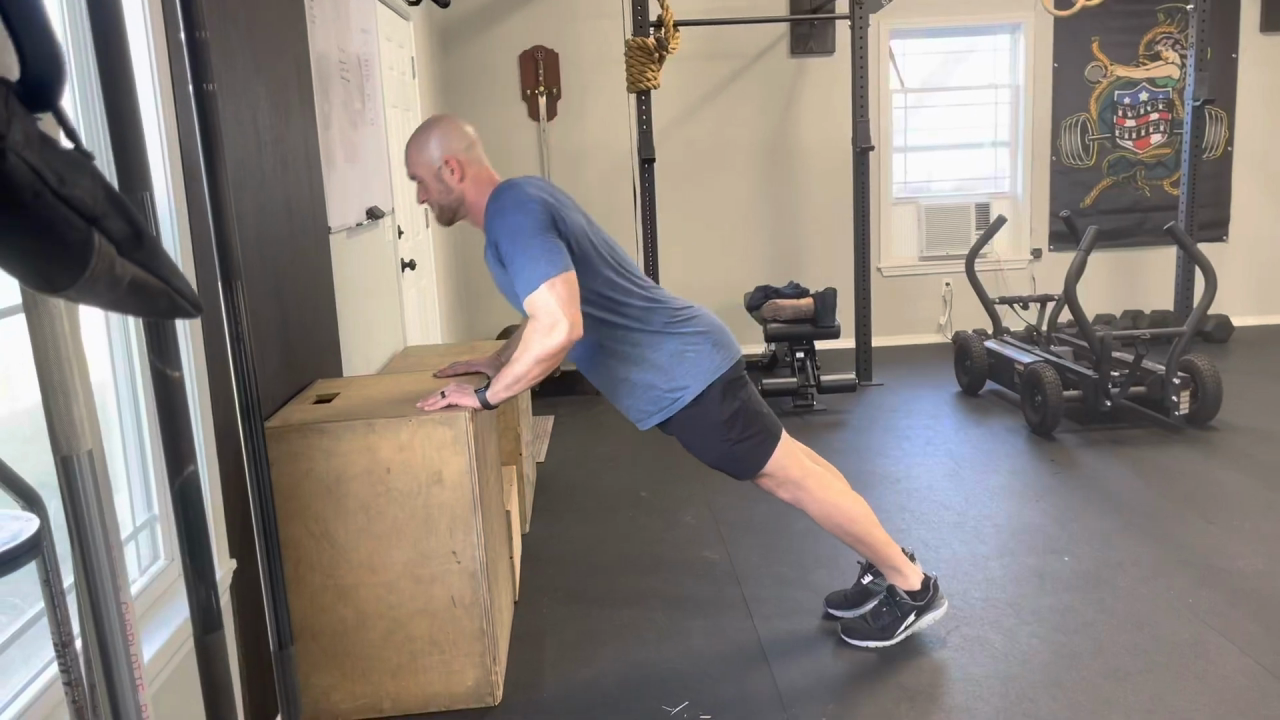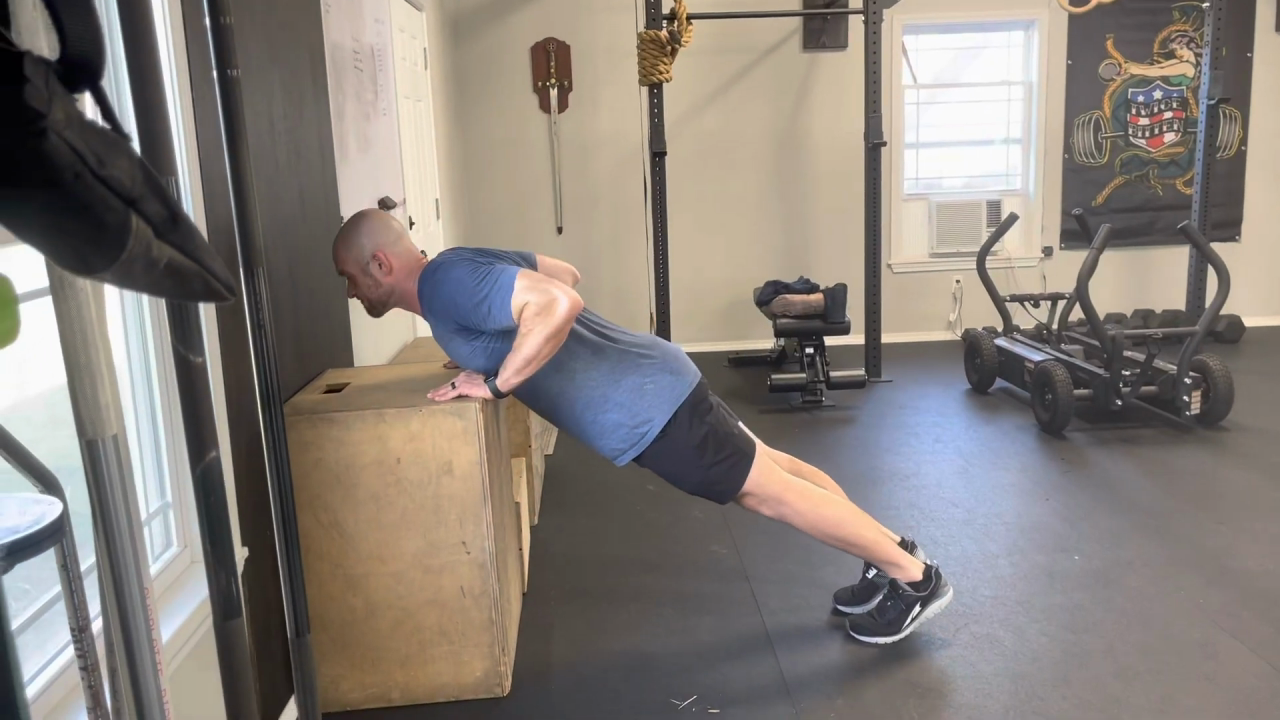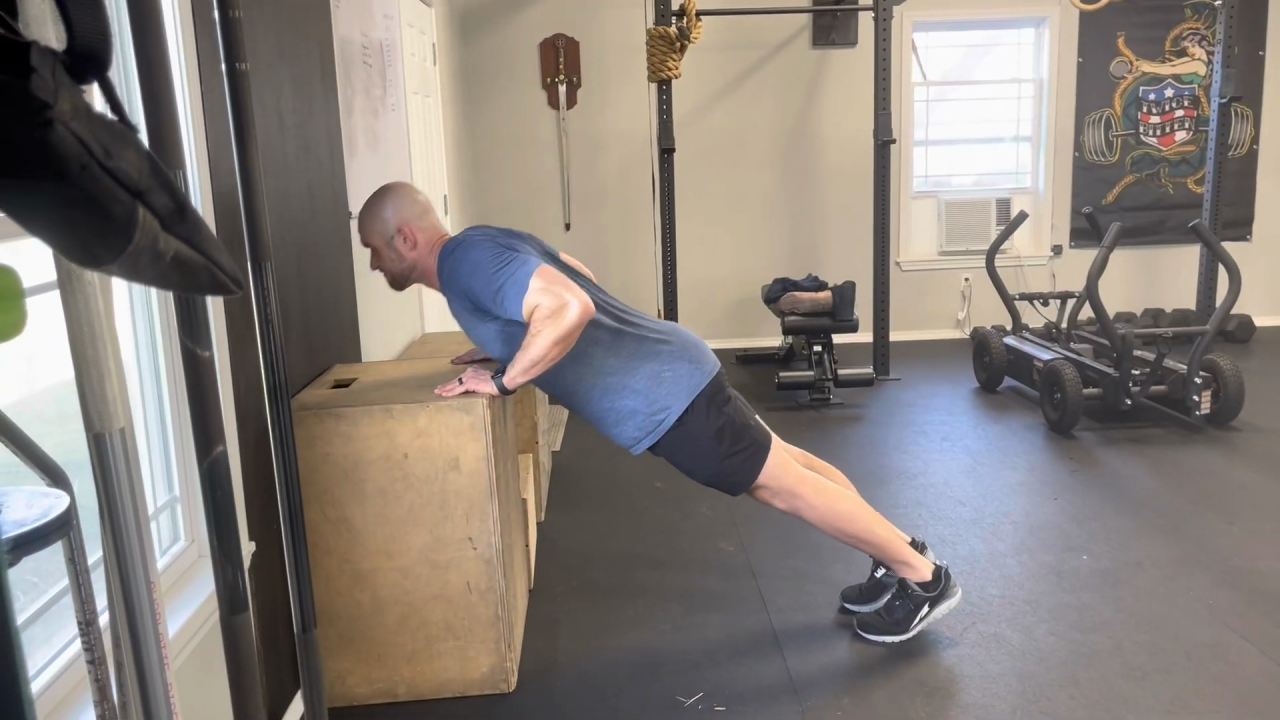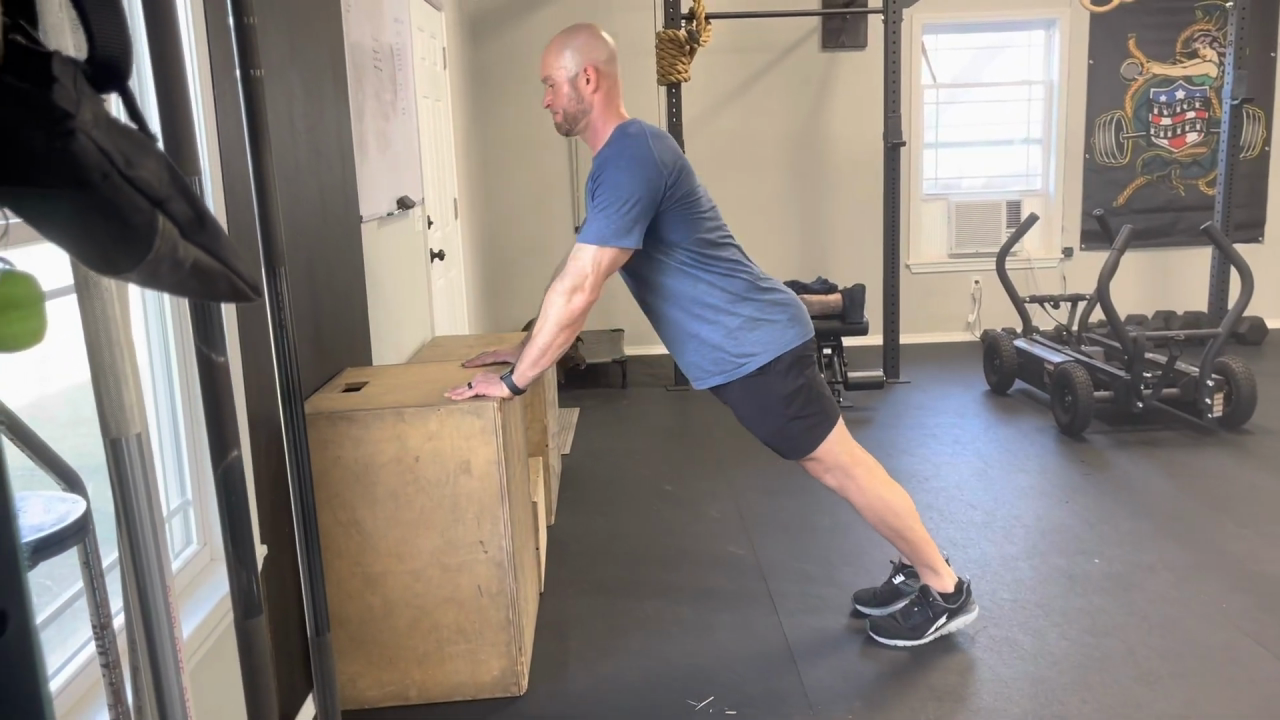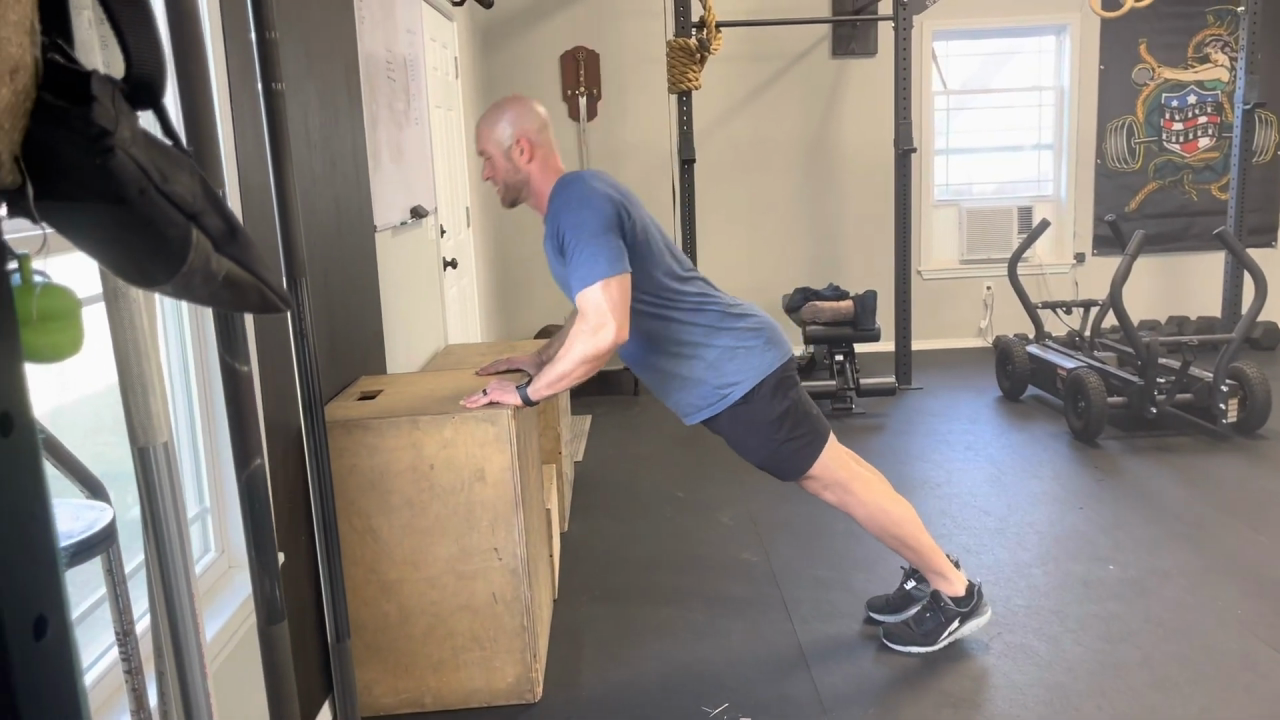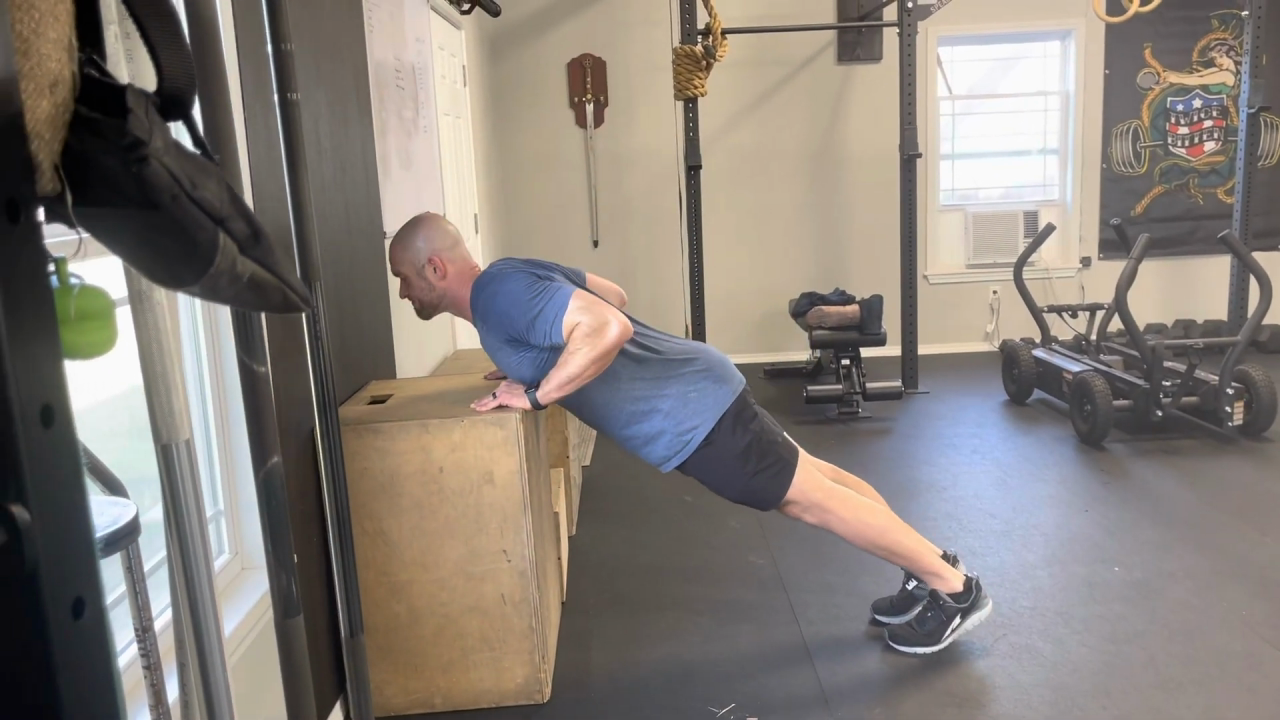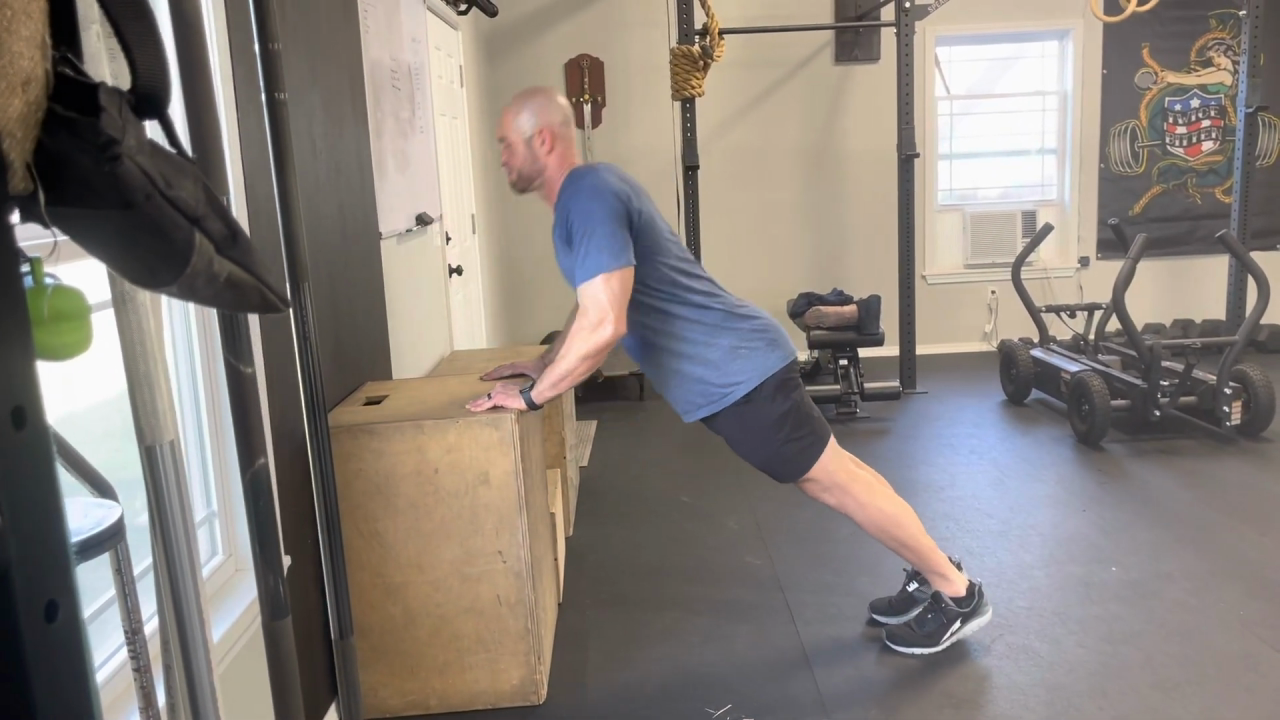
dt=0.7s
person 1, frame 1
left shoulder: (511, 215)
right shoulder: (520, 196)
left elbow: (558, 331)
left wrist: (485, 397)
right wrist: (496, 363)
left hip: (680, 376)
right hip: (688, 357)
left knee: (789, 476)
right knee: (788, 465)
left ankle: (912, 588)
right ankle: (884, 568)
person 1, frame 2
left shoulder: (447, 286)
right shoulder: (461, 267)
left elbow: (558, 305)
right elbow: (565, 273)
left wrist: (495, 383)
left hip: (648, 409)
right hip: (655, 384)
left knee: (771, 491)
right knee: (768, 471)
left ankle: (914, 578)
right ankle: (891, 554)
person 1, frame 3
left shoulder: (466, 262)
right shoulder: (482, 244)
left elbow: (572, 308)
left wrist: (502, 379)
right wrist: (502, 345)
left hip: (664, 397)
right hip: (671, 370)
left knee: (786, 484)
right knee: (782, 465)
left ankle: (922, 576)
right ankle: (898, 555)
person 1, frame 4
left shoulder: (629, 160)
right shoulder: (630, 150)
left elbow: (578, 290)
right elbow: (580, 278)
left wrist: (514, 382)
right wrist: (527, 349)
left hip: (750, 346)
right hip: (750, 338)
left knee: (840, 465)
right knee: (836, 460)
left ankle: (945, 590)
right ankle: (919, 571)
person 1, frame 5
left shoulder: (577, 207)
right shoulder: (580, 195)
left elbow: (605, 332)
right elbow: (598, 303)
left wrist: (528, 393)
right wrist: (540, 360)
left hip: (731, 373)
right hip: (737, 360)
left knee: (835, 478)
right knee: (834, 470)
left ankle: (957, 593)
right ankle: (927, 574)
person 1, frame 6
left shoulder: (500, 298)
right shoulder: (510, 276)
left elbow: (610, 327)
right elbow: (613, 293)
left wrist: (536, 394)
right wrist: (535, 366)
left hip: (692, 415)
right hip: (699, 391)
left knee: (815, 498)
right knee: (812, 480)
left ankle: (955, 588)
right ankle: (931, 568)
person 1, frame 7
left shoulder: (587, 197)
right shoulder: (591, 186)
left elbow: (604, 326)
right elbow: (600, 302)
left wrist: (531, 395)
right wrist: (543, 363)
left hip: (733, 373)
right hip: (736, 361)
left knee: (836, 481)
right knee: (833, 473)
left ankle: (957, 593)
right ankle: (932, 576)
